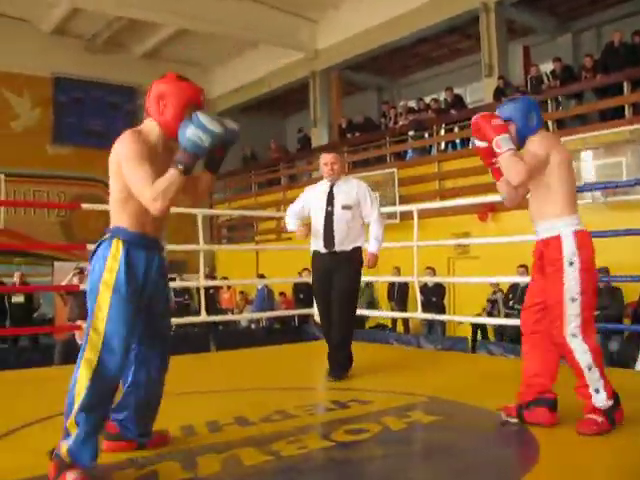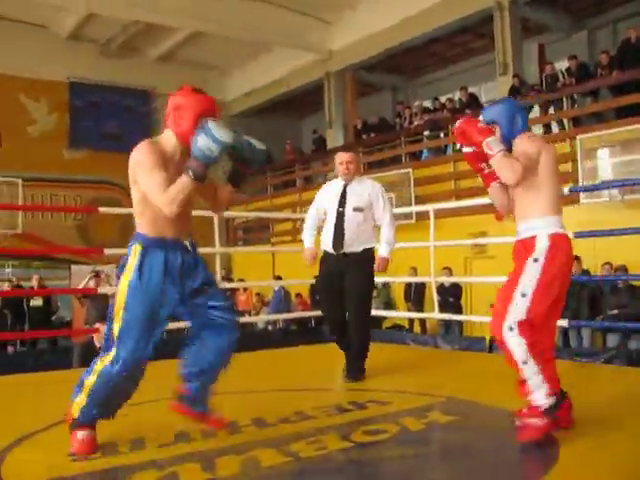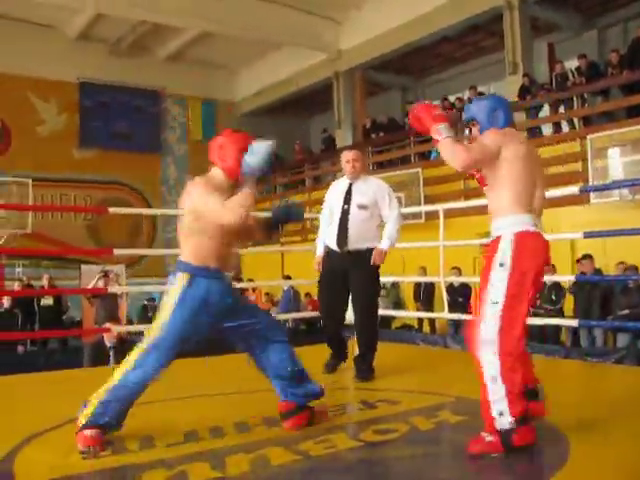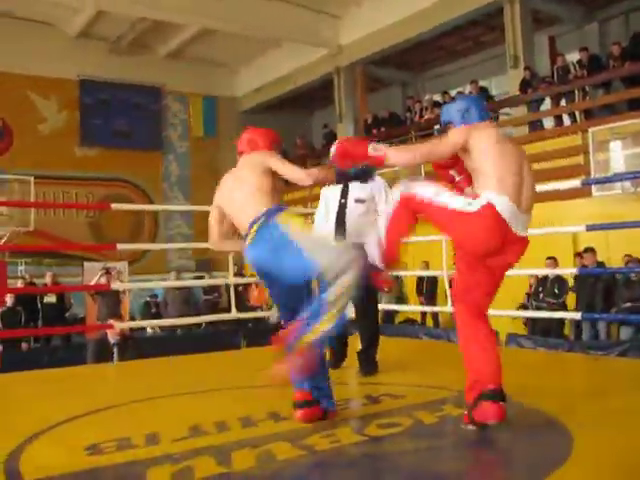
dt=0.2s
person 1, frame 1
left shoulder: (163, 150)
right shoulder: (132, 142)
left elbow: (197, 192)
right elbow: (155, 202)
left wrist: (212, 157)
right wrist: (186, 157)
left hip: (151, 256)
right hip: (122, 256)
left knee: (152, 353)
right knee: (107, 356)
left ankle: (127, 429)
person 1, frame 2
left shoulder: (187, 157)
right shoulder: (146, 153)
left elbow: (218, 203)
right elbow: (169, 206)
left wrist: (239, 171)
right wrist: (200, 165)
left hip: (185, 257)
right hip: (150, 258)
left knee: (221, 327)
right knee: (128, 347)
left ankle: (192, 400)
right ankle: (84, 417)
person 1, frame 3
left shoulder: (228, 192)
right shoulder: (200, 187)
left elbow: (245, 229)
right elbow: (232, 217)
left wrist: (275, 221)
right wrist: (252, 178)
left hip: (220, 286)
right hip: (190, 286)
left knee: (272, 337)
right knee: (148, 360)
left ankle: (296, 406)
right ankle: (94, 423)
person 1, frame 4
left shoulder: (222, 187)
right shoulder: (260, 157)
left elbow: (216, 242)
right elbow: (306, 178)
left hip: (257, 248)
right hip: (275, 227)
left knee: (299, 320)
right knee: (350, 266)
left ankle: (310, 398)
right ankle: (302, 340)
person 2, frame 1
left shoulder: (541, 141)
right shoulder: (533, 150)
left elbow: (519, 177)
right elbow: (512, 197)
left wrist: (499, 139)
right wrist: (494, 160)
left hip: (566, 244)
right hip: (548, 246)
left knee: (572, 328)
right knee: (533, 324)
left ankle: (605, 404)
right ankle: (537, 401)
person 2, frame 2
left shoulder: (528, 140)
right shoulder: (518, 152)
left elbow: (513, 175)
right elbow: (506, 207)
left wrist: (487, 143)
right wrist: (485, 167)
left hip: (545, 245)
right hip: (534, 247)
left knee: (509, 325)
right knee: (536, 331)
left ankle: (545, 401)
right ankle: (550, 403)
person 2, frame 3
left shoulder: (498, 135)
right shoulder: (525, 151)
left elbow: (462, 161)
left wrist: (438, 127)
right wrist: (483, 175)
left hip: (512, 244)
right hip: (529, 244)
left knee: (491, 336)
right knee: (504, 333)
left ankle: (507, 427)
right ankle: (524, 400)
person 2, frame 4
left shoulder: (472, 131)
right shoulder: (513, 147)
left elbow: (419, 154)
left wrist: (367, 151)
left hip: (484, 220)
right hip: (512, 239)
left knee: (407, 193)
right knee: (472, 316)
left ankle: (383, 256)
right ankle: (487, 398)
person 3, frame 1
left shoulder: (358, 188)
right shoulder: (312, 191)
left elbow: (374, 219)
right elbow: (291, 214)
left wrist: (373, 249)
right wrist: (297, 225)
left hip: (348, 258)
right hip: (321, 258)
left knee: (342, 309)
right knee: (326, 312)
left ankle: (339, 364)
right ankle: (340, 360)
person 3, frame 2
left shoulder: (372, 189)
right shoulder: (327, 189)
left elbow: (387, 222)
right elbow: (313, 217)
left wrist: (384, 253)
right wrist: (309, 244)
left hip: (359, 259)
right hip: (331, 258)
left knee: (357, 312)
right knee: (331, 311)
left ankle: (355, 364)
right ankle: (351, 354)
person 3, frame 3
left shoulder: (377, 187)
right shoulder: (335, 188)
left elbow: (394, 218)
right elbow: (325, 220)
left wrist: (384, 246)
right wrist: (319, 251)
left hip: (363, 257)
right hip: (334, 256)
left knee: (364, 311)
right knee: (328, 307)
left ankle: (364, 363)
right ankle: (337, 351)
person 3, frame 4
left shoulder: (373, 182)
right shoulder: (329, 187)
right elbow: (321, 217)
left wrist: (378, 240)
left hip: (361, 251)
left knee: (365, 305)
left ankle: (367, 359)
right ankle: (337, 353)
